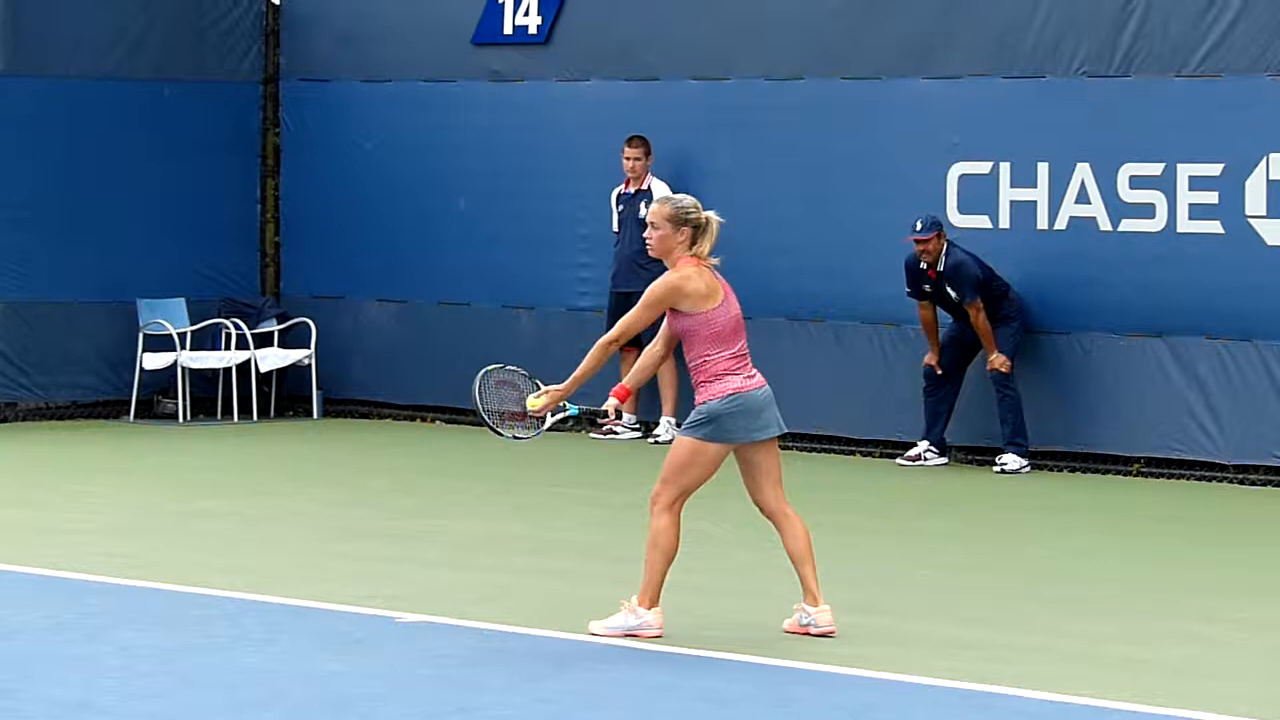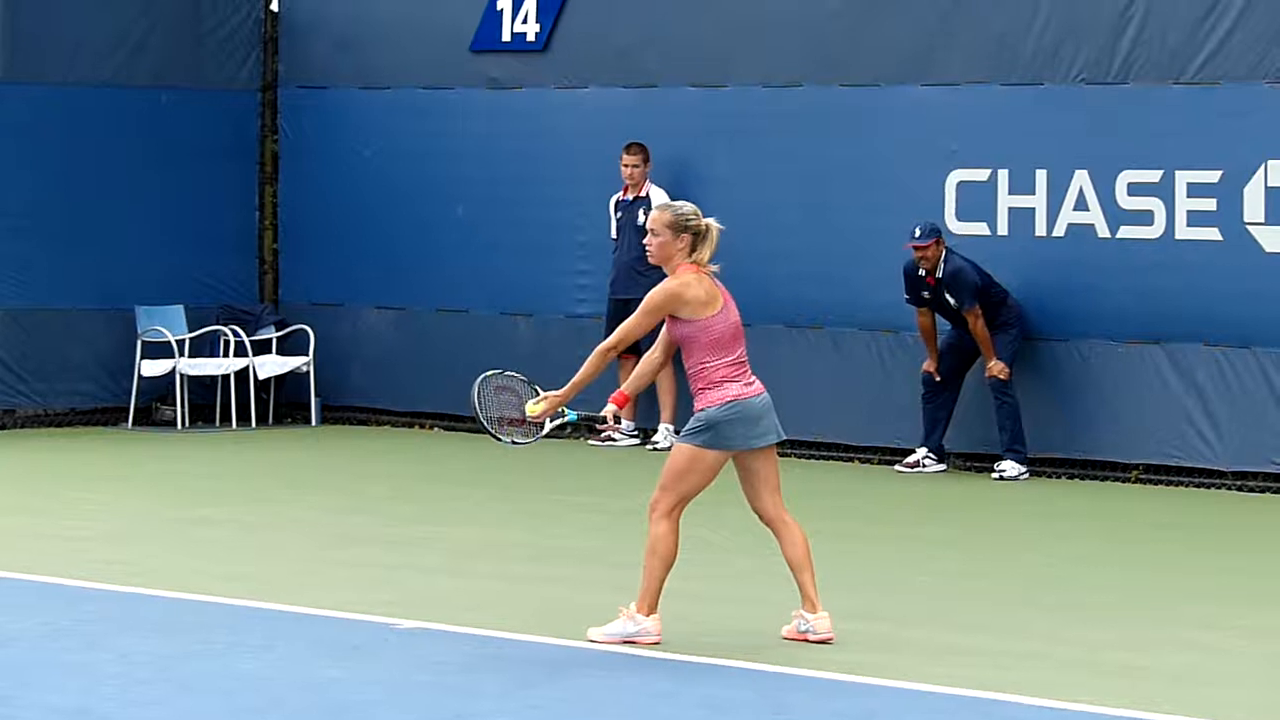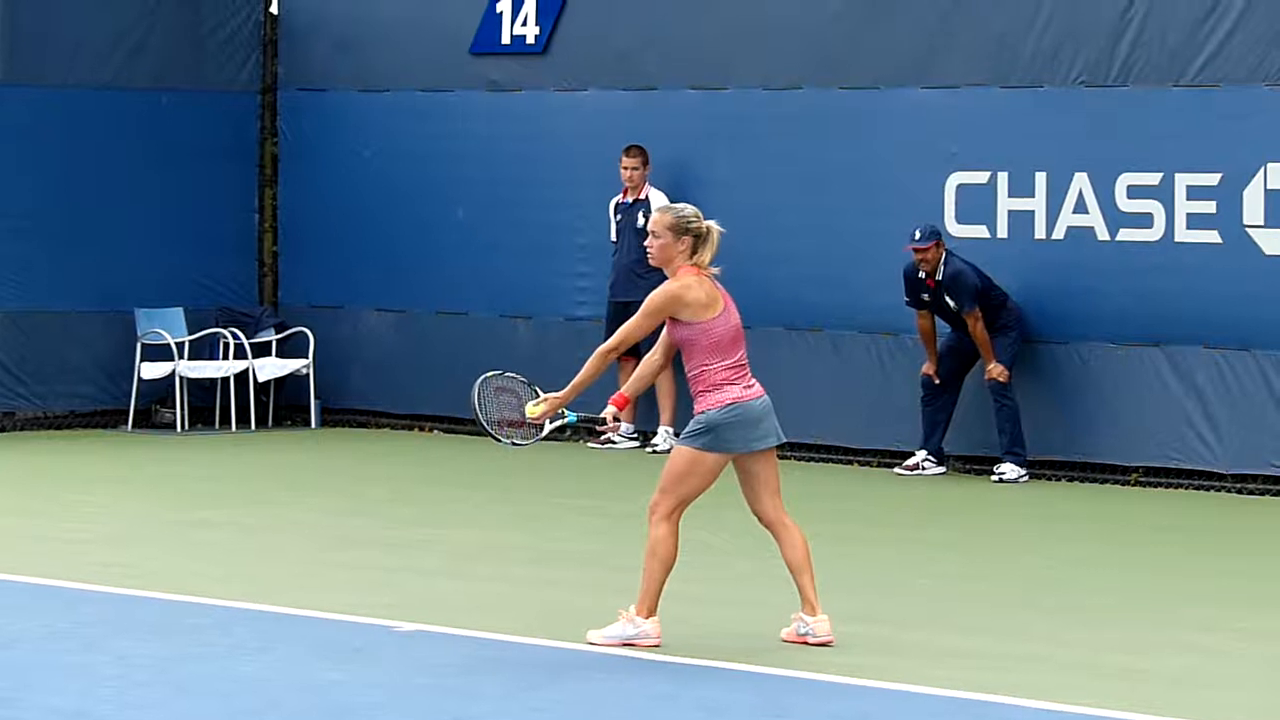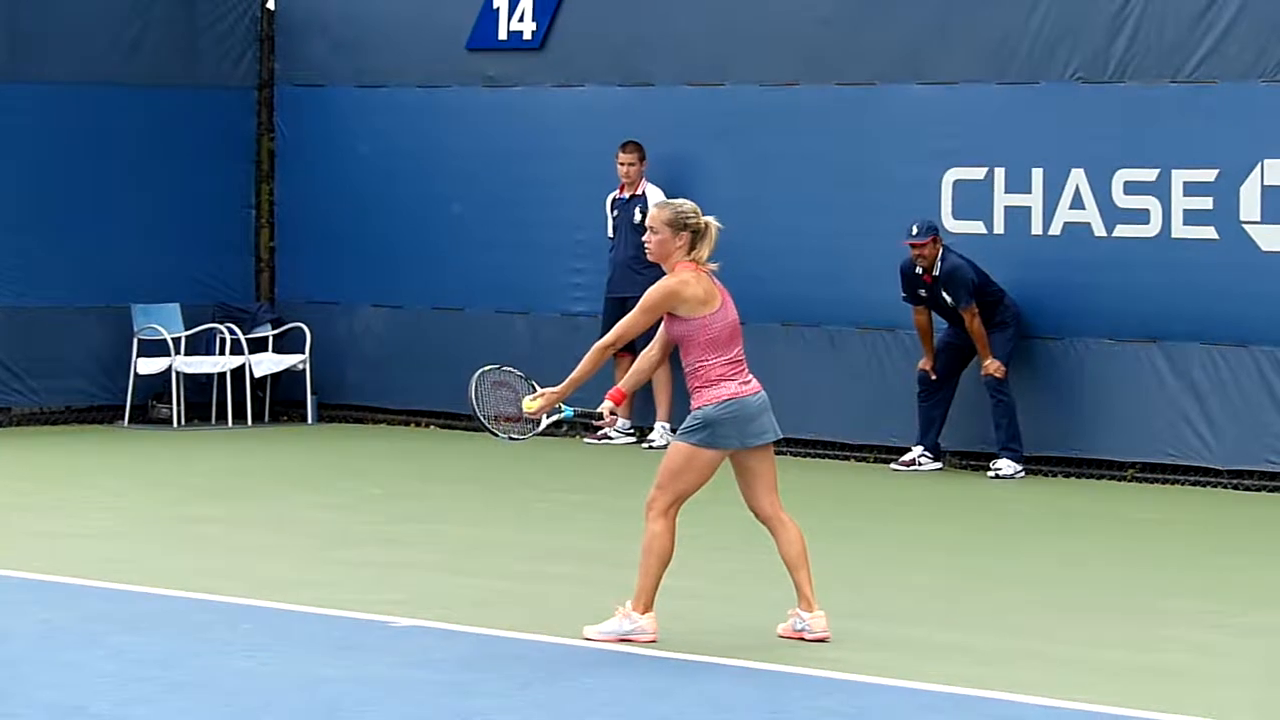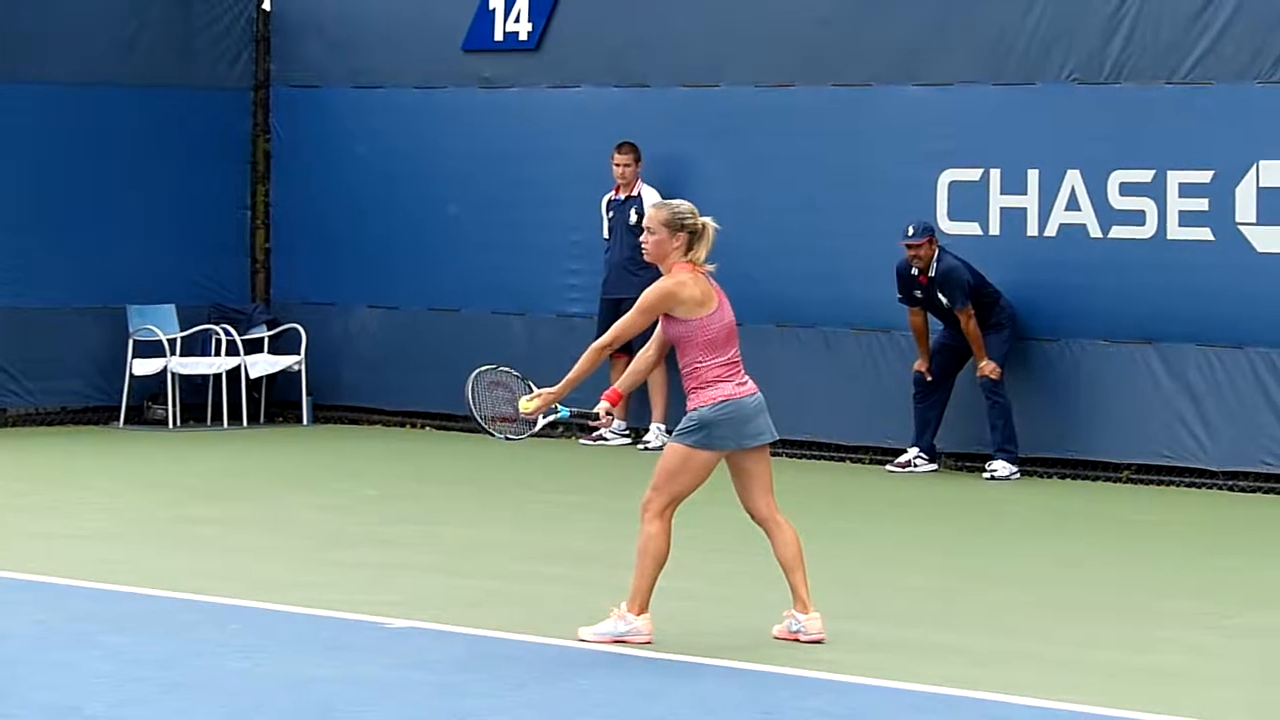
dt=0.2s
person 1, frame 1
left shoulder: (677, 281)
right shoulder: (700, 275)
left elbow: (612, 340)
right elbow: (660, 347)
left wrist: (566, 389)
right wrist: (620, 394)
left hip: (722, 405)
right hip: (754, 397)
left knee: (664, 502)
right knee: (775, 505)
left ankle: (645, 611)
right ankle: (815, 609)
person 1, frame 2
left shoulder: (676, 288)
right shoulder: (699, 281)
left elbow: (611, 346)
right elbow: (659, 354)
left wrist: (564, 395)
right wrist: (619, 400)
left hip: (720, 412)
right hip: (753, 404)
left knee: (662, 509)
right knee: (773, 511)
left ankle: (643, 617)
right ankle: (814, 615)
person 1, frame 3
left shoulder: (678, 290)
right shoulder: (700, 284)
left elbow: (612, 348)
right elbow: (658, 356)
left wrist: (564, 397)
right wrist: (620, 401)
left hip: (720, 415)
right hip: (753, 406)
left knee: (663, 511)
right knee: (773, 514)
left ankle: (643, 620)
right ankle: (814, 618)
person 1, frame 4
left shoulder: (675, 285)
right shoulder: (697, 279)
left elbow: (609, 344)
right elbow: (656, 351)
left wrist: (561, 392)
right wrist: (616, 397)
left hip: (718, 410)
right hip: (750, 403)
left knee: (659, 507)
right knee: (770, 510)
left ankle: (639, 615)
right ankle: (810, 613)
person 1, frame 5
left shoulder: (672, 286)
right shoulder: (694, 280)
left elbow: (606, 344)
right elbow: (653, 351)
left wrist: (558, 392)
right wrist: (612, 397)
left hip: (713, 412)
right hip: (746, 404)
left knee: (655, 508)
right knee: (766, 512)
left ankle: (634, 617)
right ankle: (805, 616)
person 2, frame 1
left shoulder: (659, 190)
right shoulder: (617, 194)
left wrist: (667, 276)
right wrist: (622, 268)
left hip: (651, 284)
right hip: (621, 284)
right knee: (627, 349)
left ankle: (668, 422)
right ankle: (628, 420)
person 2, frame 2
left shoulder: (657, 197)
right shoulder: (616, 201)
right wrist: (619, 275)
left hip: (650, 290)
right hip: (619, 290)
right knee: (625, 356)
left ankle: (666, 428)
right ankle: (626, 427)
person 2, frame 3
left shoulder: (657, 200)
right shoulder: (615, 204)
right wrist: (619, 279)
left hip: (649, 292)
right hip: (619, 292)
right knee: (625, 358)
left ankle: (665, 431)
right ankle: (626, 429)
person 2, frame 4
left shoulder: (654, 195)
right shoulder: (612, 200)
left wrist: (662, 281)
right wrist: (617, 274)
left hip: (646, 289)
right hip: (616, 288)
right knee: (622, 354)
left ankle: (662, 427)
right ankle: (623, 425)
person 2, frame 5
left shoulder: (649, 197)
right shoulder: (608, 201)
left wrist: (658, 282)
right wrist: (613, 276)
left hip: (642, 290)
right hip: (612, 290)
right knee: (618, 355)
left ankle: (658, 428)
right ankle: (618, 426)
person 3, frame 1
left shoulder: (959, 264)
right shoulder: (914, 264)
left elbow: (977, 312)
right elbow: (926, 307)
left wrist: (993, 354)
right wrist: (934, 351)
left hip: (1003, 316)
right hip: (964, 321)
left knee: (999, 373)
right knee: (935, 372)
left ankle: (1016, 454)
right ankle: (933, 447)
person 3, frame 2
left shoulder: (958, 271)
right shoulder: (912, 270)
left elbow: (975, 319)
right elbow: (924, 314)
left wrist: (991, 361)
right wrist: (932, 357)
left hip: (1001, 322)
right hip: (963, 327)
left knee: (998, 380)
right knee: (933, 379)
left ankle: (1015, 460)
right ankle: (931, 453)
person 3, frame 3
left shoulder: (958, 273)
right shoulder: (912, 273)
left elbow: (975, 321)
right elbow: (924, 317)
left wrist: (990, 364)
right wrist: (932, 360)
left hip: (1002, 325)
right hip: (963, 330)
left knee: (997, 383)
right knee: (933, 381)
left ankle: (1014, 463)
right ankle: (930, 456)
person 3, frame 4
left shoulder: (955, 268)
right shoulder: (909, 269)
left elbow: (972, 317)
right elbow: (921, 312)
left wrist: (987, 359)
right wrist: (928, 356)
left hip: (998, 321)
right hip: (959, 326)
left knee: (994, 378)
right knee: (929, 377)
left ankle: (1010, 459)
right ankle: (927, 451)
person 3, frame 5
left shoulder: (951, 270)
right shoulder: (905, 270)
left elbow: (968, 318)
right elbow: (917, 314)
left wrist: (983, 360)
right wrist: (924, 357)
left hip: (994, 322)
right hip: (955, 327)
left knee: (989, 380)
right knee: (925, 378)
left ankle: (1006, 461)
right ankle: (922, 453)
